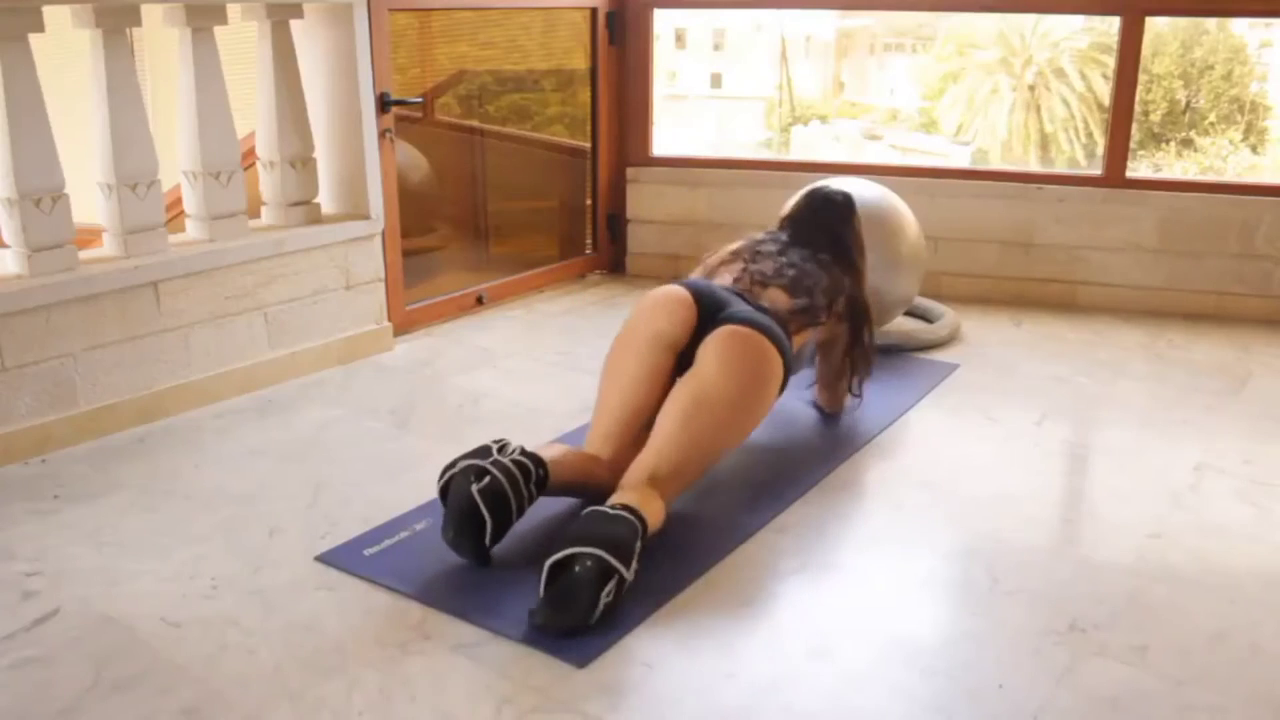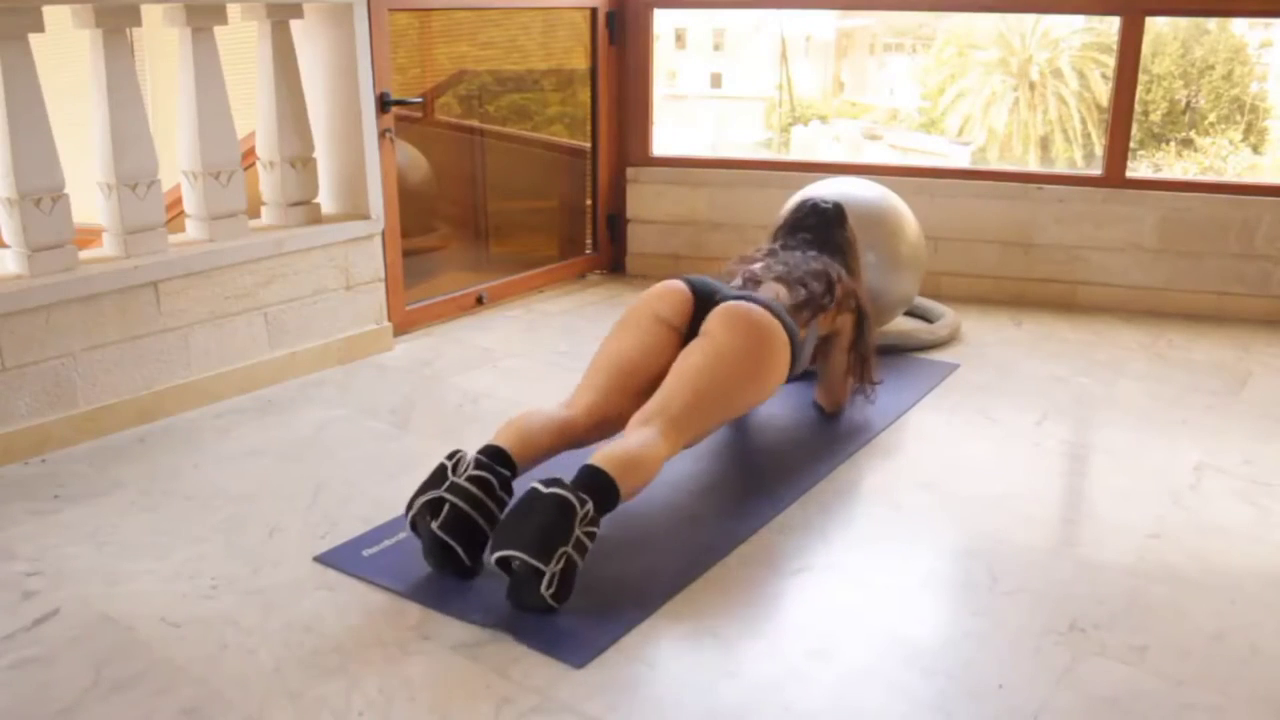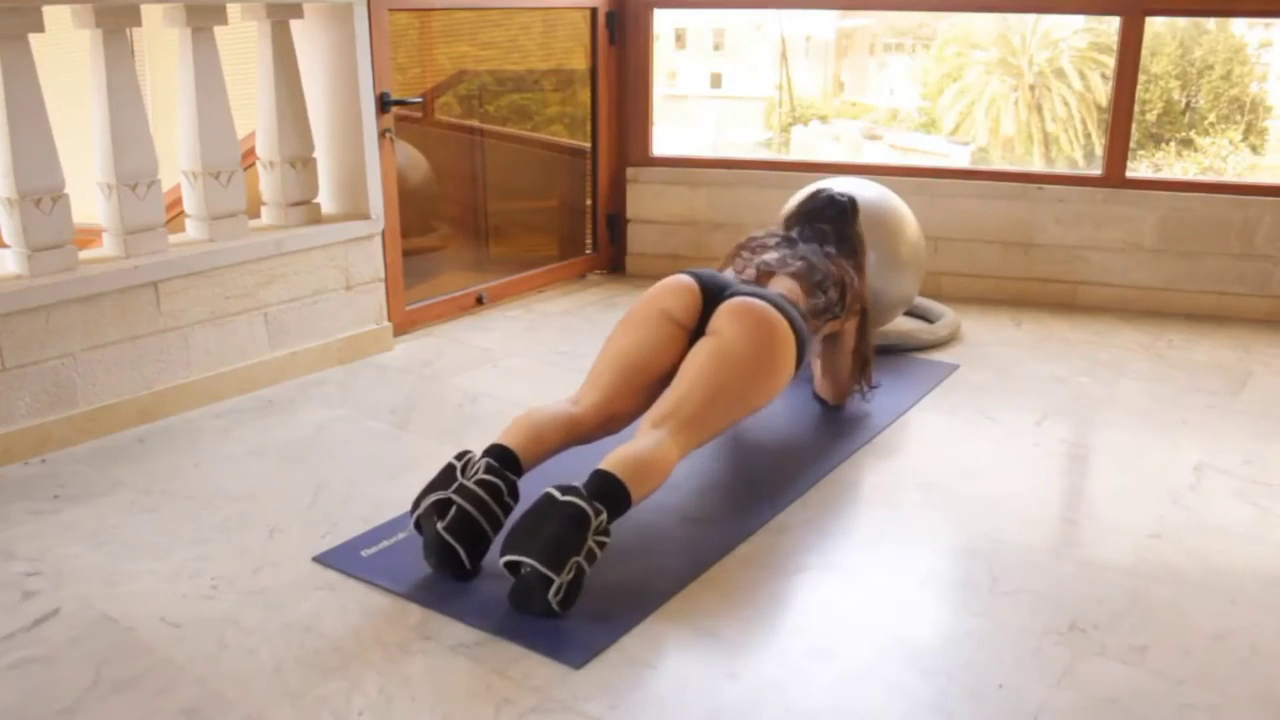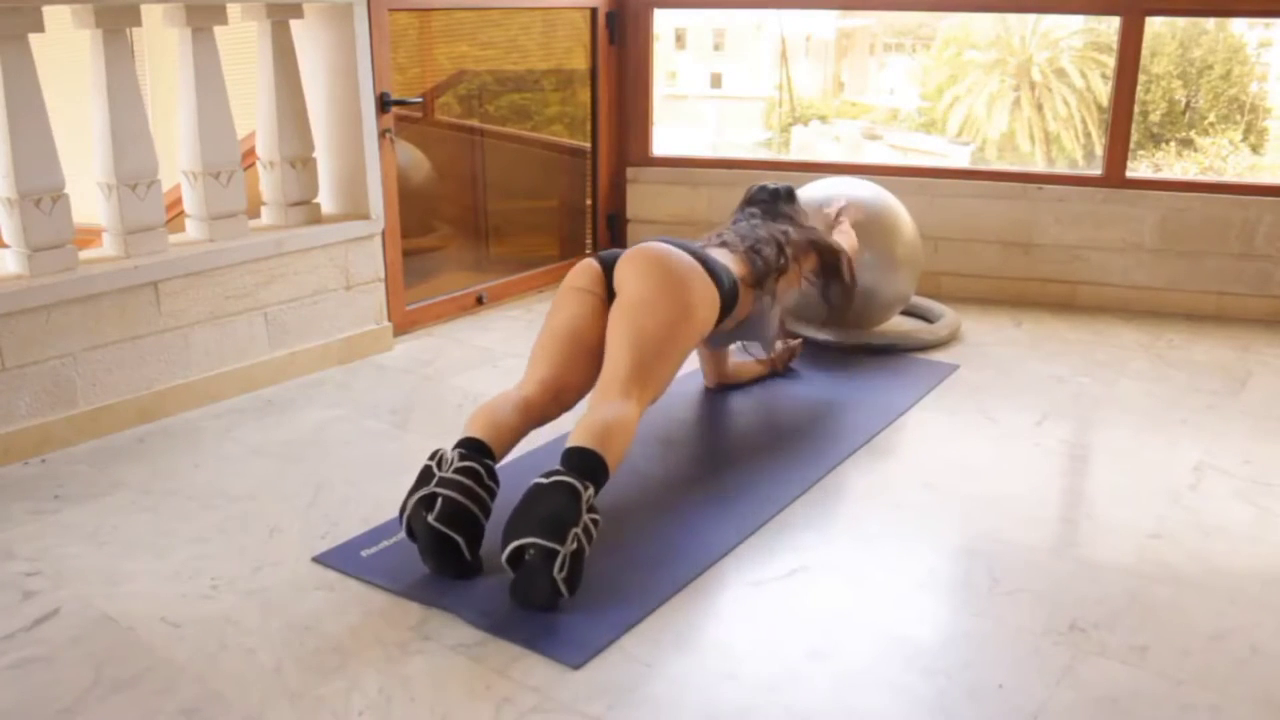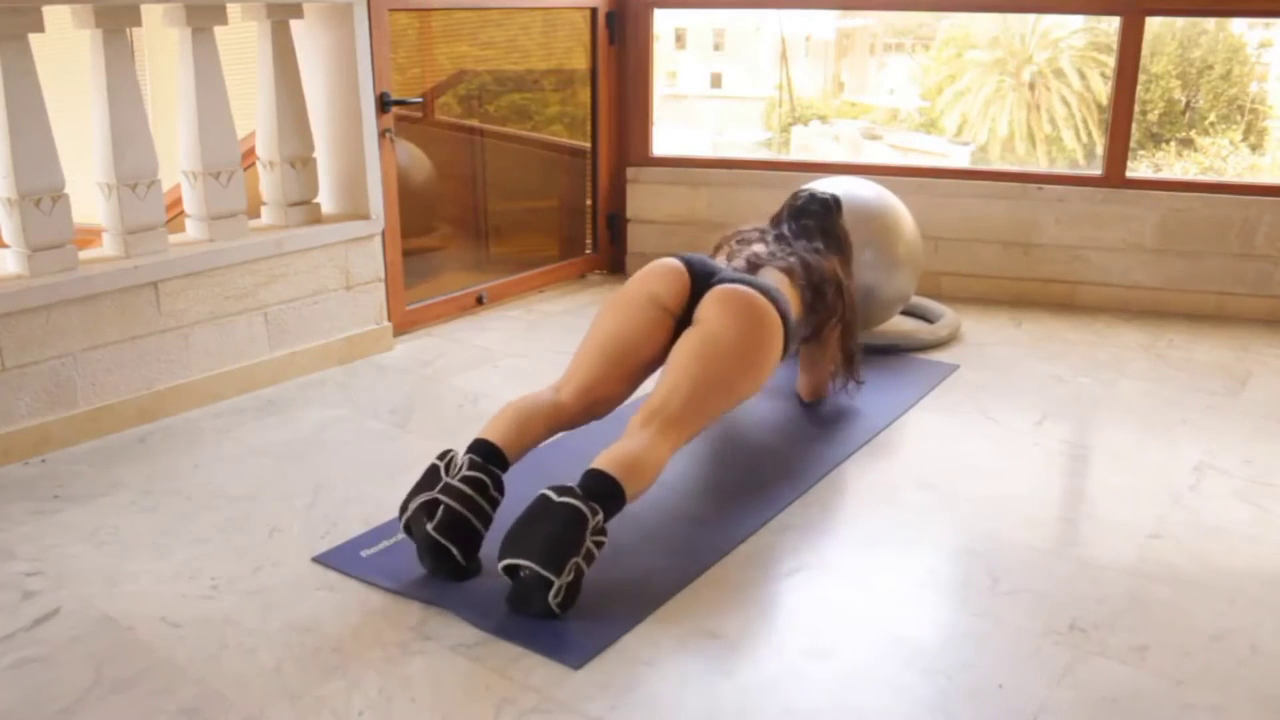
dt=1s
person 1, frame 1
left shoulder: (740, 248)
right shoulder: (839, 290)
right elbow: (831, 402)
right wrist: (836, 388)
left hip: (674, 300)
right hip: (751, 344)
left knee: (601, 464)
right knee: (646, 485)
left ankle: (516, 469)
right ankle: (613, 534)
person 1, frame 2
left shoulder: (755, 261)
right shoulder: (841, 294)
left elbow: (712, 379)
right elbow: (832, 402)
left wrist: (793, 361)
right wrist: (815, 361)
left hip: (679, 293)
right hip: (755, 330)
left knee: (579, 415)
right knee: (654, 432)
left ankle: (482, 474)
right ankle: (574, 505)
person 1, frame 3
left shoulder: (757, 244)
right shoulder: (846, 286)
right elbow: (835, 393)
right wrist: (820, 359)
left hip: (686, 288)
right hip: (762, 324)
left knee: (584, 409)
right knee: (664, 434)
left ankle: (489, 473)
right ankle: (585, 509)
person 1, frame 4
left shoulder: (715, 247)
right shoulder: (792, 249)
left elbow: (715, 374)
right elbow: (843, 260)
left wrist: (767, 364)
right wrist: (837, 232)
left hip: (599, 268)
right hip: (665, 271)
left knee: (534, 394)
right knee: (620, 399)
left ankle: (462, 469)
right ankle: (568, 492)
person 1, frame 5
left shoulder: (743, 240)
right shoulder: (829, 278)
right elbow: (812, 391)
right wrist: (823, 370)
left hip: (674, 273)
right hip: (747, 312)
left knee: (567, 397)
right knee: (655, 432)
left ankle: (471, 474)
right ankle: (580, 510)
